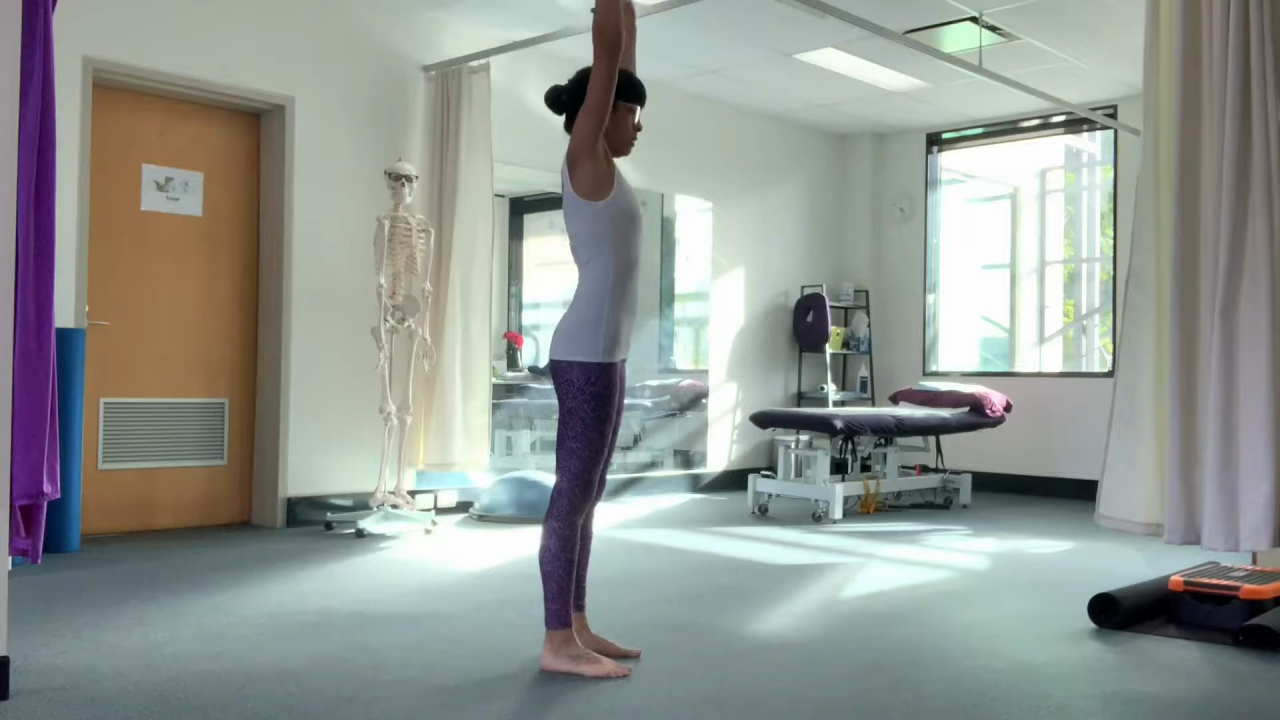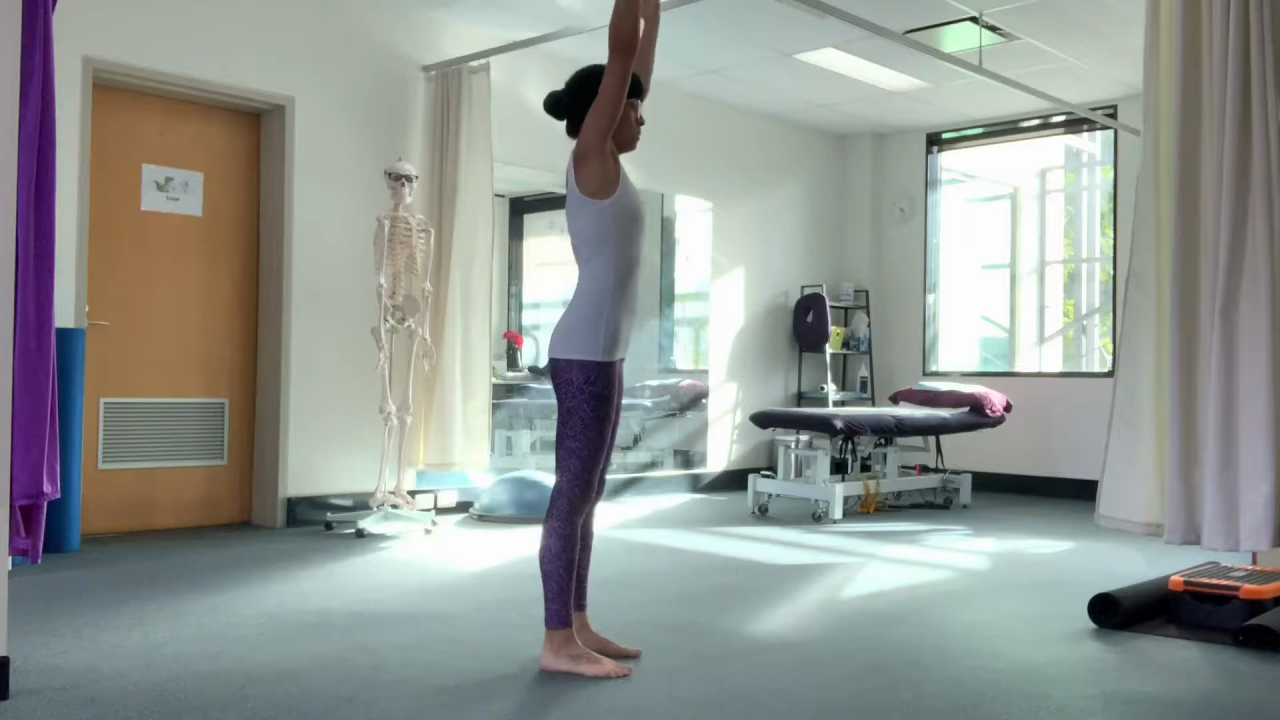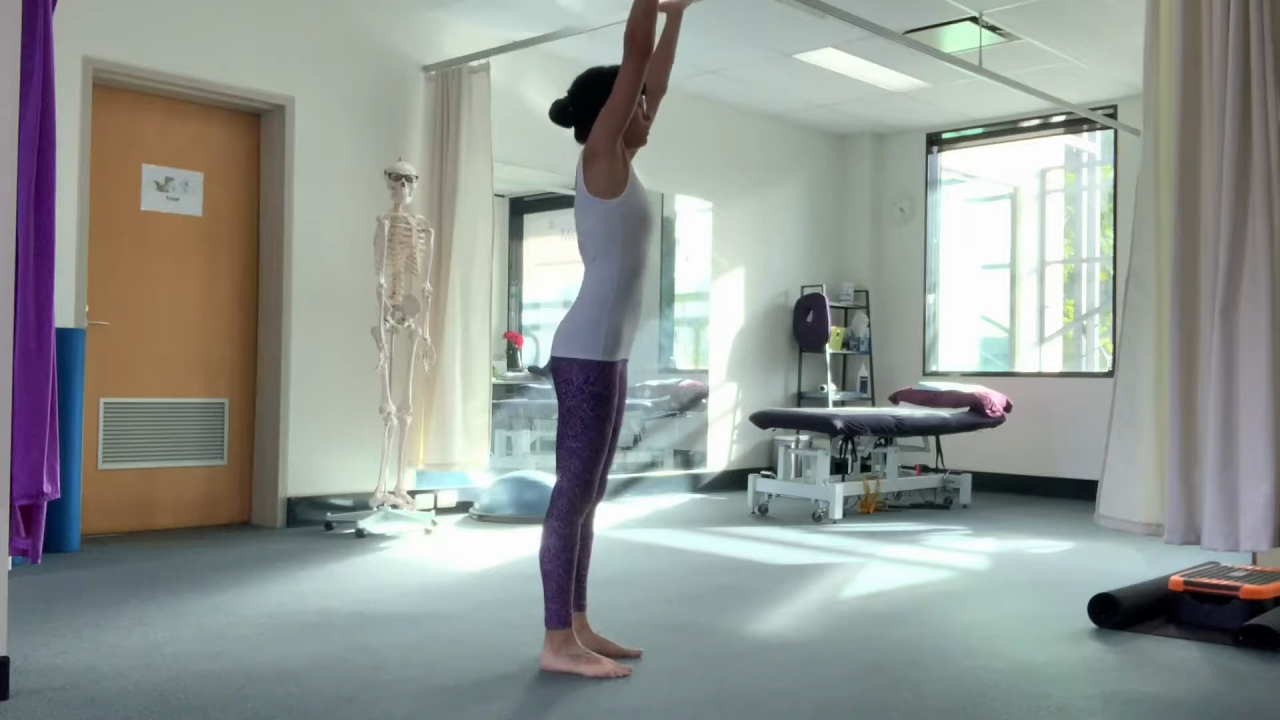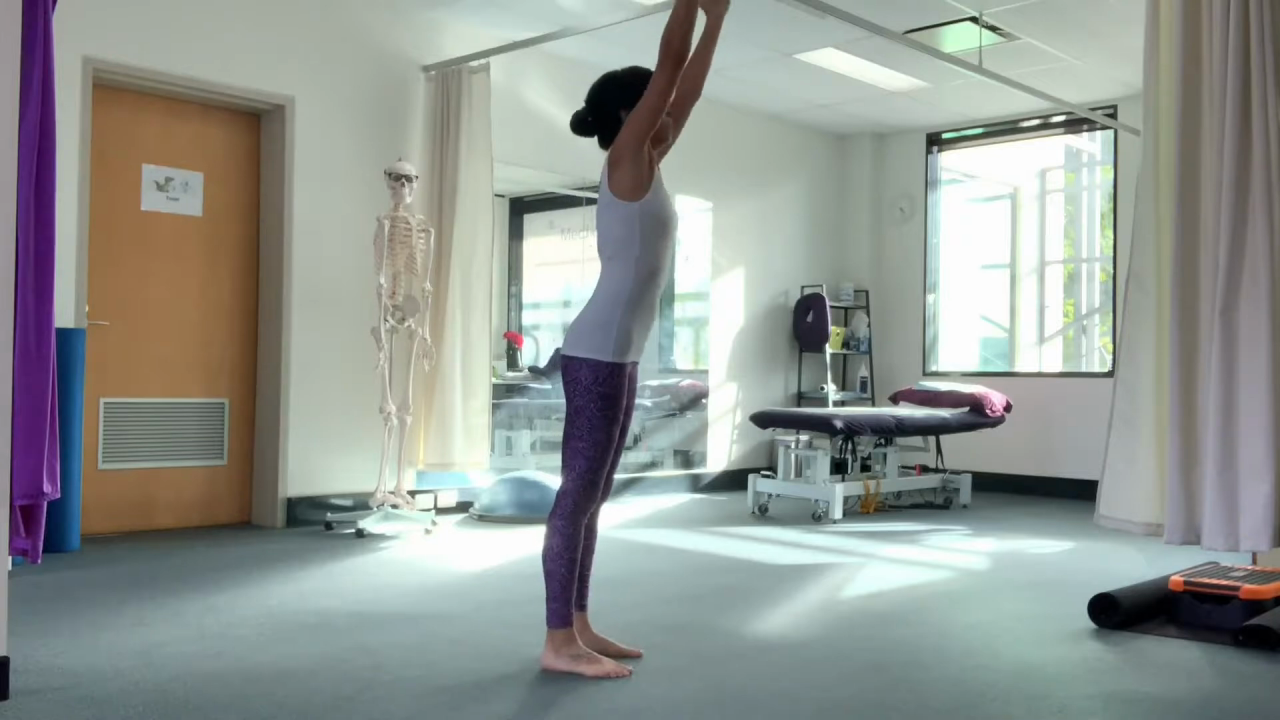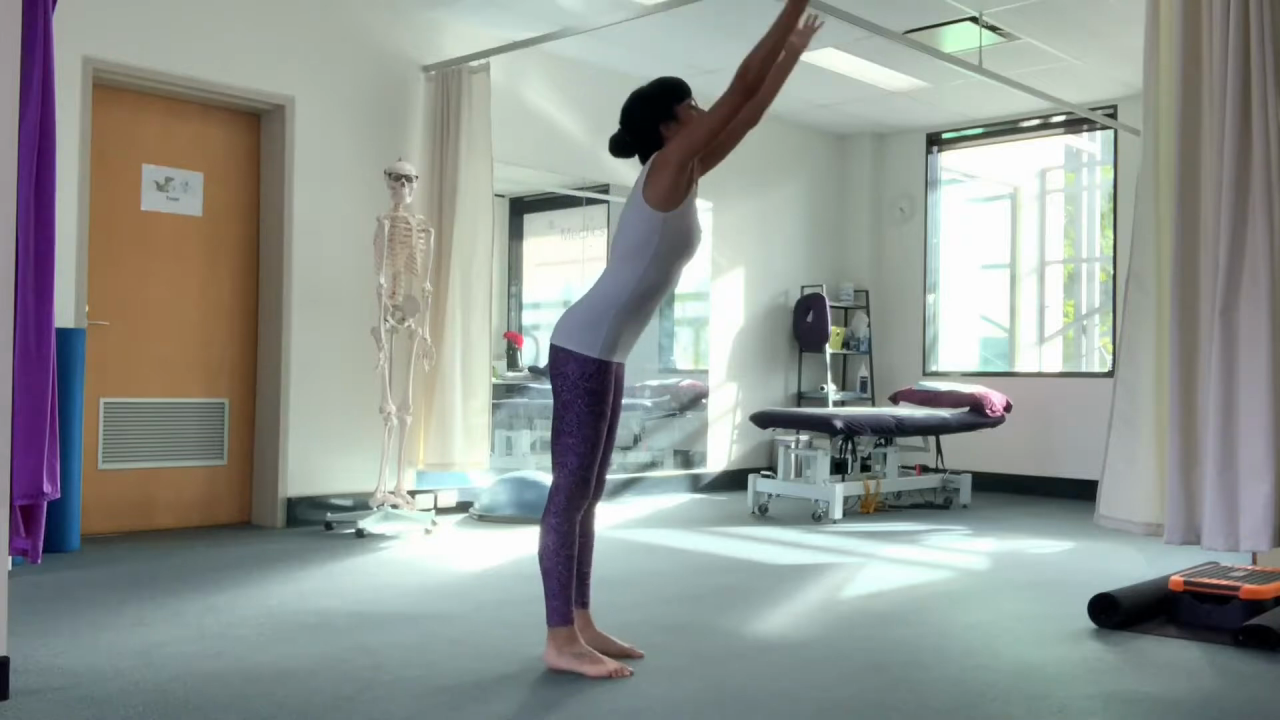
dt=0.2s
person 1, frame 1
left shoulder: (597, 166)
right shoulder: (585, 158)
left elbow: (617, 57)
right elbow: (606, 55)
left hip: (600, 353)
right hip: (588, 353)
left knee: (585, 496)
right knee: (573, 496)
left ankle: (576, 628)
right ankle: (558, 644)
person 1, frame 2
left shoulder: (602, 164)
right shoulder: (591, 158)
left elbow: (635, 65)
right elbow: (620, 55)
left hip: (599, 351)
right hip: (586, 352)
left knee: (584, 496)
right knee: (573, 496)
left ankle: (576, 628)
right ankle: (557, 643)
person 1, frame 3
left shoulder: (614, 164)
right shoulder: (600, 157)
left elbow: (653, 81)
right elbow: (634, 57)
left hip: (603, 352)
right hip: (589, 352)
left knee: (585, 496)
right knee: (573, 496)
left ankle: (577, 627)
right ankle: (558, 643)
person 1, frame 4
left shoulder: (643, 165)
right shoulder: (626, 159)
left elbow: (686, 89)
right elbow: (668, 65)
left hip: (613, 353)
right hip: (599, 352)
left knee: (590, 496)
right knee: (579, 496)
left ankle: (578, 628)
right ankle: (559, 644)
person 1, frame 5
left shoulder: (680, 175)
right shoulder: (667, 171)
left elbow: (745, 112)
right elbow: (739, 94)
left hip: (600, 349)
right hip: (585, 347)
left knee: (584, 494)
right knee: (570, 492)
left ankle: (579, 625)
right ankle: (560, 641)
